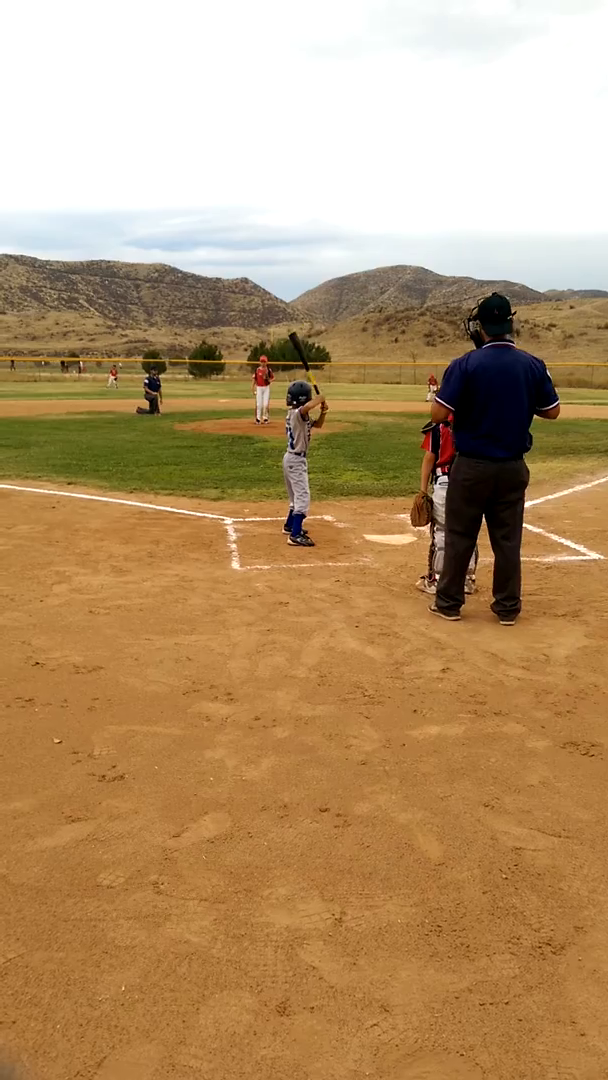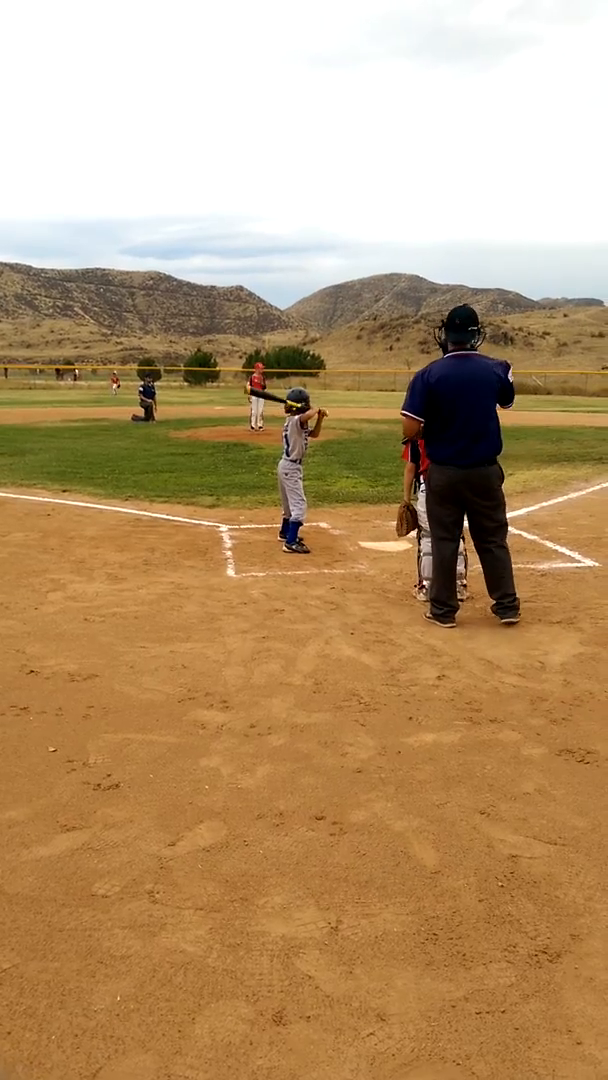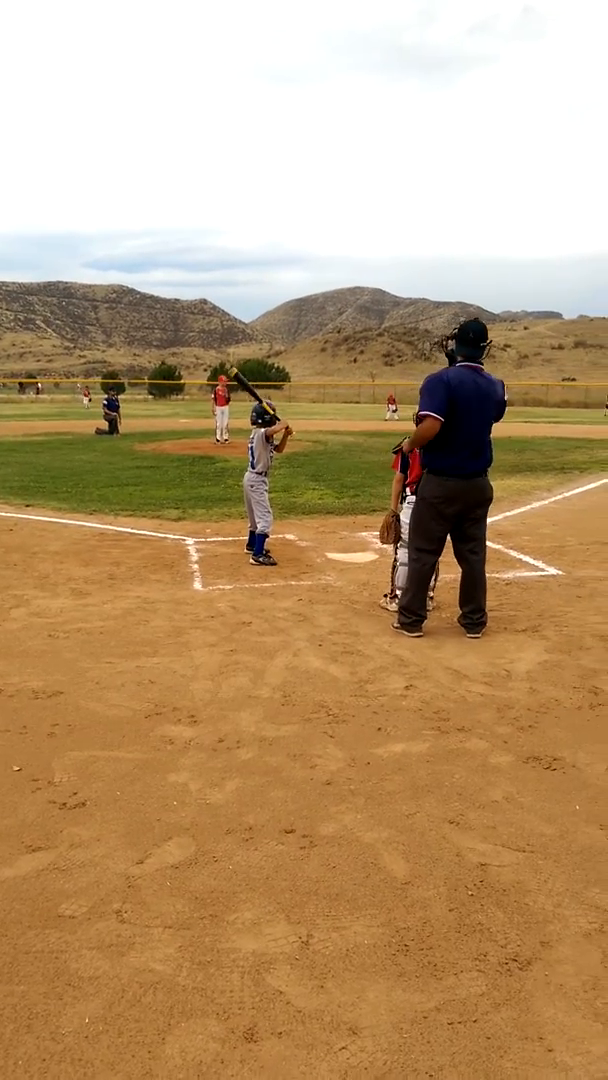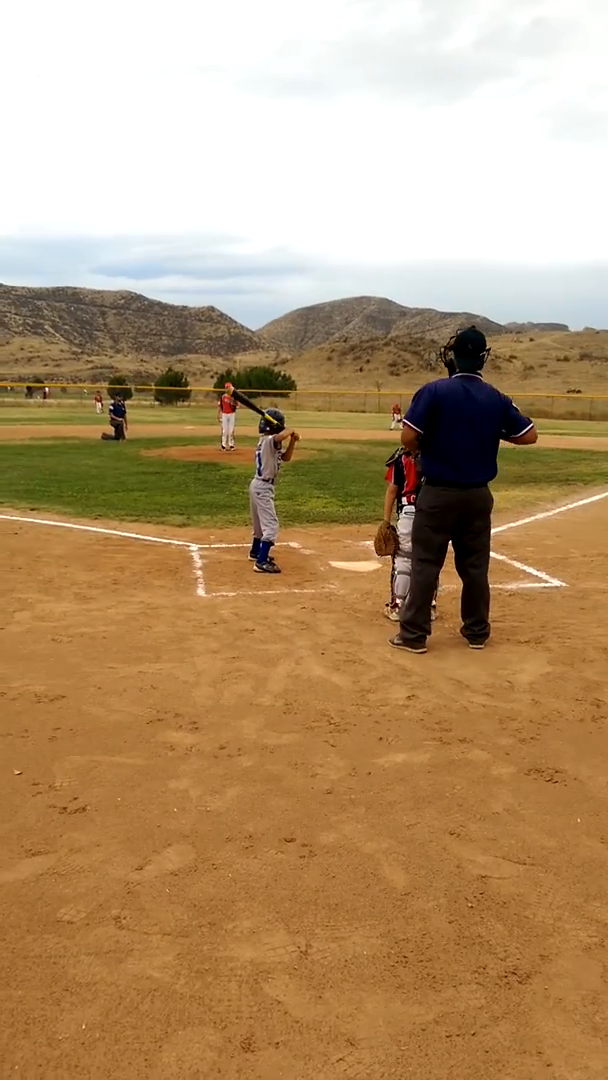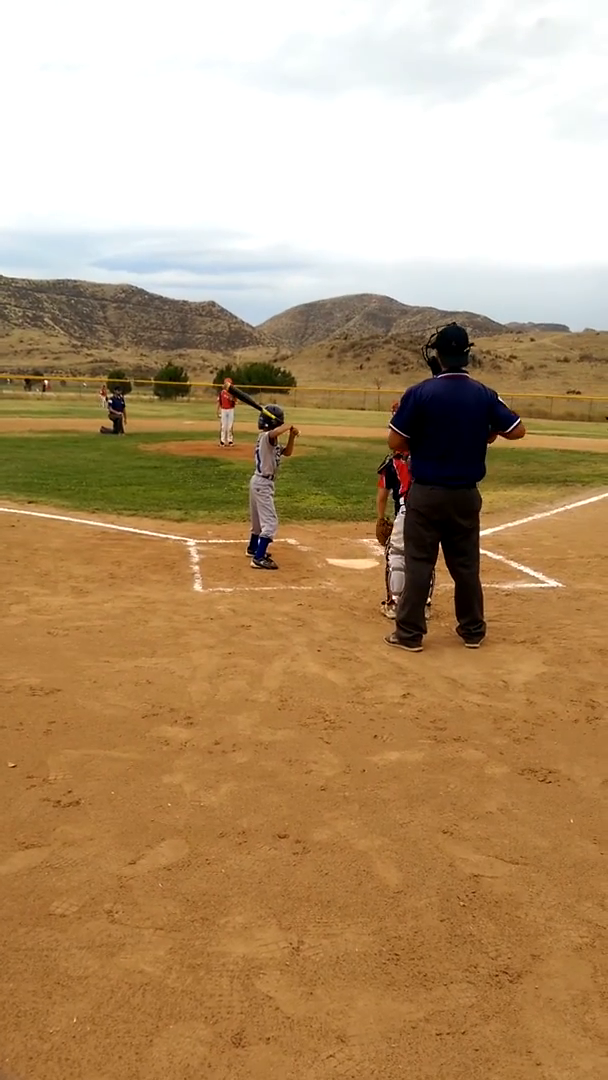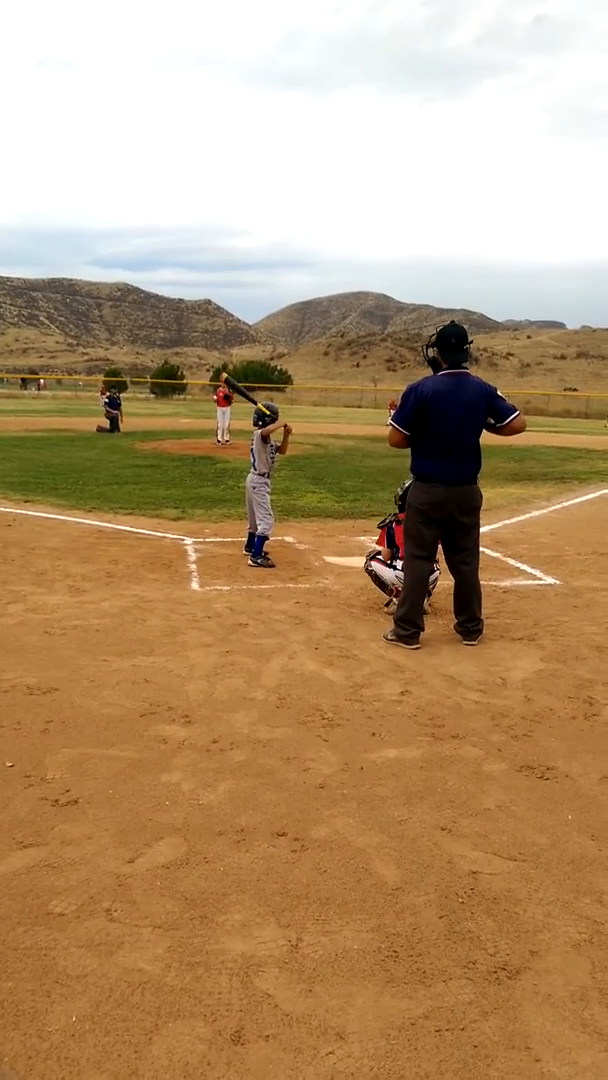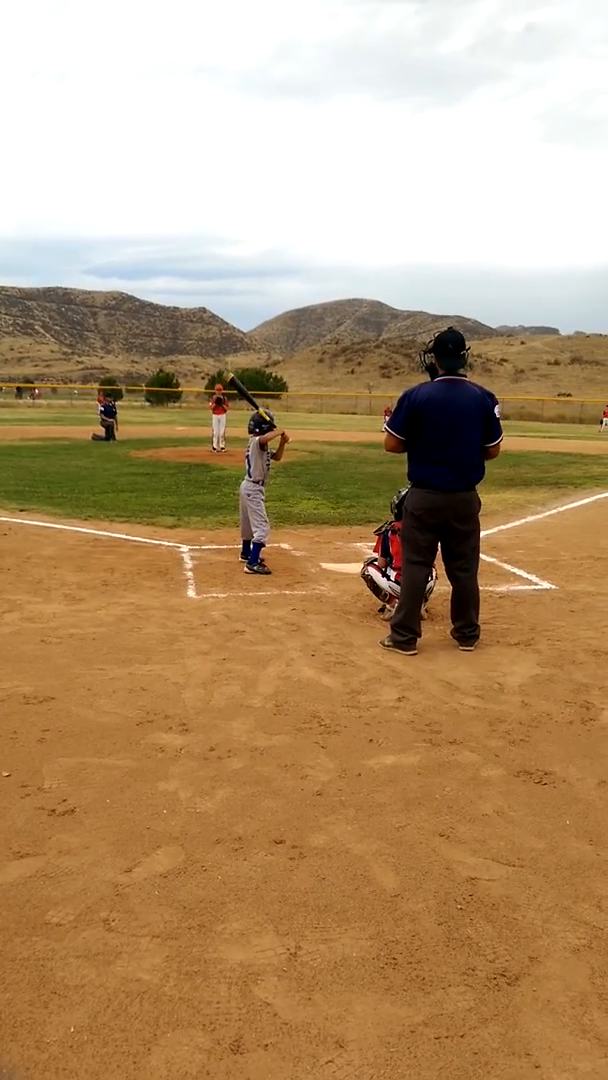
dt=0.7s
person 1, frame 1
left shoulder: (466, 364)
right shoulder: (533, 365)
left elbow: (438, 414)
right elbow: (552, 411)
left wrist: (462, 403)
left hip: (472, 466)
right hip: (512, 467)
left knee: (460, 536)
right knee: (508, 539)
left ankle: (448, 602)
right ankle: (507, 607)
person 1, frame 2
left shoulder: (428, 375)
right shoulder: (496, 369)
left elbow: (410, 429)
right elbow: (507, 402)
left wrist: (428, 433)
left hip: (444, 473)
right hip: (485, 471)
left knee: (444, 542)
right knee: (493, 540)
left ankle: (443, 609)
right ankle: (507, 606)
person 1, frame 3
left shoulder: (441, 380)
right shoulder: (495, 386)
left elbow: (430, 428)
left wrist: (409, 444)
left hip: (440, 483)
right hip: (477, 483)
left knee: (424, 553)
right knee: (473, 553)
left ankle: (411, 619)
right ankle: (474, 620)
person 1, frame 4
left shoulder: (434, 391)
right shoulder: (496, 398)
left elbow: (408, 438)
right elbow: (529, 435)
left wrist: (429, 445)
left hip: (438, 493)
right hip: (477, 494)
left knee: (425, 565)
right knee: (475, 565)
left ankle: (414, 634)
right ankle: (476, 631)
person 1, frame 5
left shoulder: (420, 393)
right shoulder: (484, 395)
left elbow: (396, 442)
right elbow: (516, 431)
right wrist: (489, 431)
left hip: (426, 494)
right hip: (466, 494)
left knee: (418, 564)
right knee: (466, 564)
left ankle: (409, 633)
right ankle: (472, 630)
person 1, frame 6
left shoulder: (420, 390)
right shoulder: (483, 390)
left elbow: (396, 439)
right elbow: (517, 424)
right wrist: (483, 425)
left hip: (427, 491)
right hip: (466, 491)
left knee: (418, 561)
right knee: (466, 561)
left ankle: (407, 631)
right ankle: (470, 628)
person 1, frame 7
left shoulder: (416, 396)
right shoulder: (483, 398)
left elbow: (392, 444)
right elbow: (493, 450)
left hip: (424, 497)
right hip: (464, 498)
left knee: (415, 567)
right knee: (464, 568)
left ankle: (404, 637)
right ankle: (467, 633)
